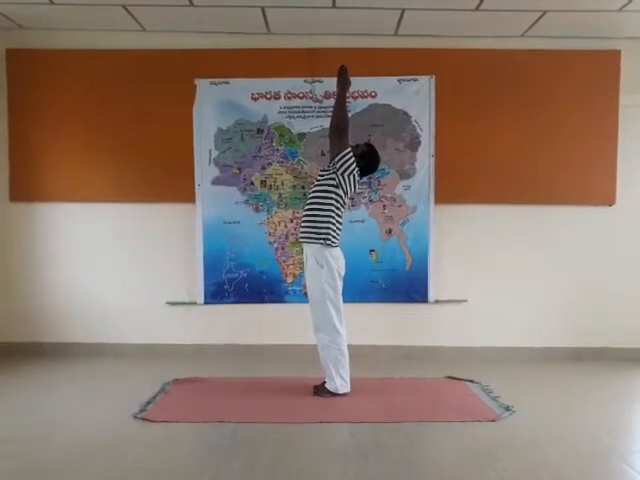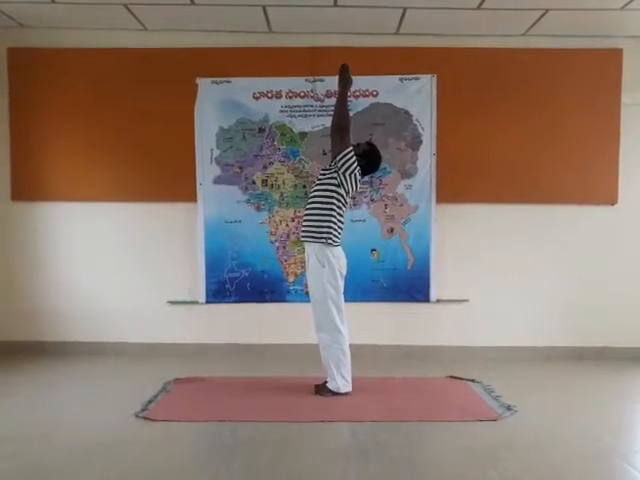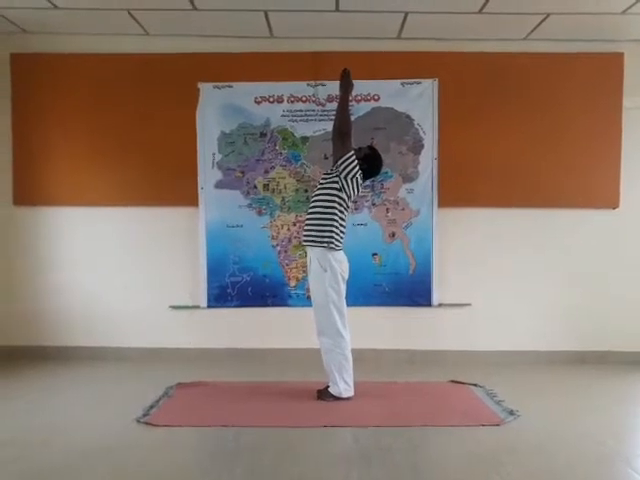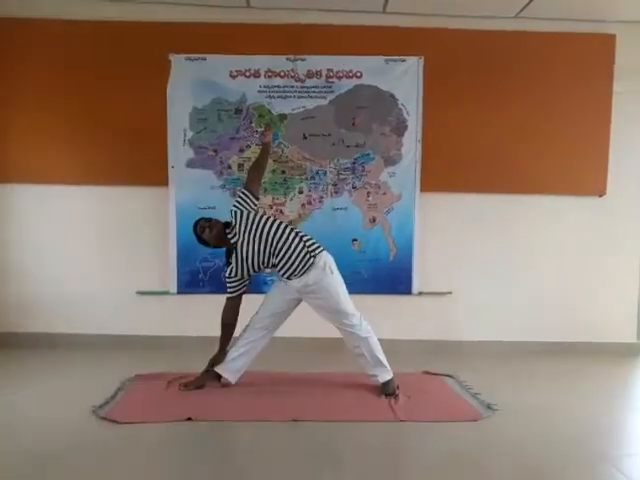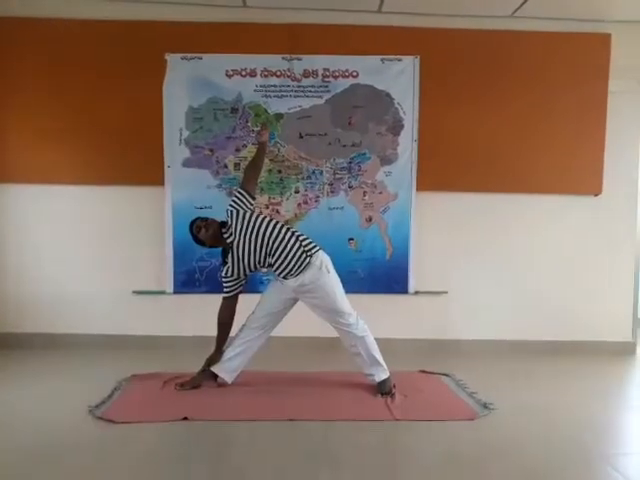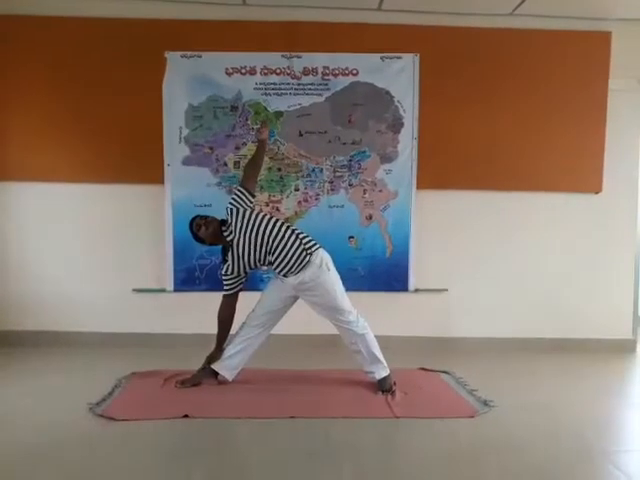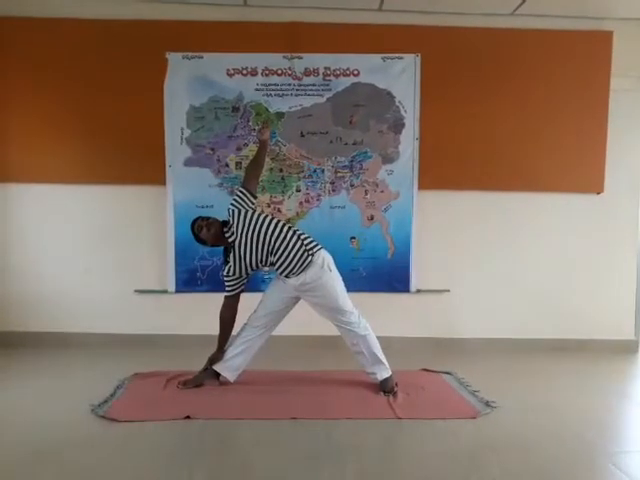
dt=0.2s
person 1, frame 1
left shoulder: (347, 174)
right shoulder: (338, 174)
left elbow: (338, 132)
right elbow: (337, 135)
left wrist: (341, 92)
right wrist: (341, 92)
left hip: (323, 256)
right hip: (318, 255)
left knee: (329, 321)
right knee: (325, 321)
left ankle: (338, 384)
right ankle: (335, 379)
person 1, frame 2
left shoulder: (349, 172)
right shoulder: (338, 174)
left elbow: (340, 131)
right elbow: (339, 134)
left wrist: (343, 91)
right wrist: (342, 92)
left hip: (325, 255)
right hip: (320, 254)
left knee: (330, 322)
right knee: (327, 321)
left ankle: (339, 384)
right ankle: (337, 379)
person 1, frame 3
left shoulder: (349, 176)
right shoulder: (340, 178)
left elbow: (341, 136)
right elbow: (340, 139)
left wrist: (344, 95)
right wrist: (343, 97)
left hip: (327, 260)
right hip: (321, 259)
left knee: (332, 327)
right knee: (329, 326)
left ankle: (341, 388)
right ankle: (338, 384)
person 1, frame 4
left shoulder: (241, 213)
right shoulder: (235, 265)
left elbow: (255, 176)
right elbow: (231, 308)
left wrist: (266, 145)
right wrist: (220, 354)
left hip: (316, 268)
right hip: (291, 280)
left knee: (352, 324)
right knee: (258, 327)
left ankle: (385, 377)
right ankle: (220, 373)
person 1, frame 5
left shoulder: (236, 213)
right shoulder: (231, 266)
left elbow: (250, 178)
right elbow: (228, 308)
left wrist: (262, 145)
right wrist: (218, 351)
left hip: (313, 267)
right hip: (287, 281)
left knee: (348, 323)
right knee: (255, 326)
left ankle: (382, 376)
right ankle: (216, 373)
person 1, frame 6
left shoulder: (236, 212)
right shoulder: (231, 264)
left elbow: (250, 176)
right elbow: (228, 305)
left wrist: (262, 143)
right wrist: (218, 349)
left hip: (313, 264)
right hip: (287, 278)
left knee: (348, 320)
right knee: (255, 324)
left ankle: (382, 374)
right ankle: (217, 370)
person 1, frame 7
left shoulder: (237, 213)
right shoulder: (232, 265)
left elbow: (251, 177)
right elbow: (229, 306)
left wrist: (263, 144)
right wrist: (219, 350)
left hip: (314, 265)
right hip: (288, 279)
left knee: (349, 321)
right knee: (257, 325)
left ankle: (383, 374)
right ankle: (218, 371)
